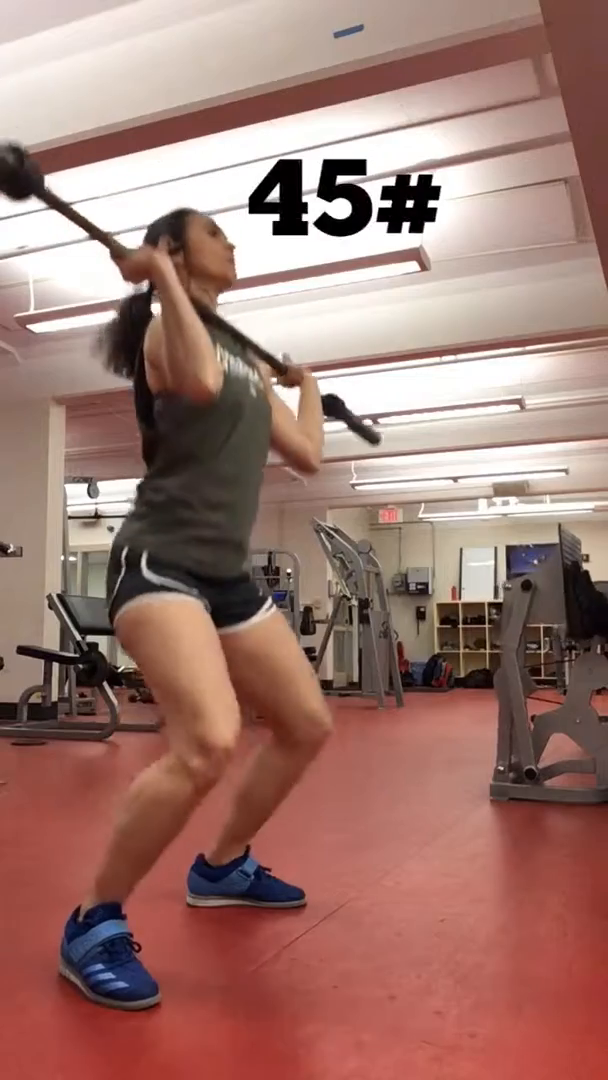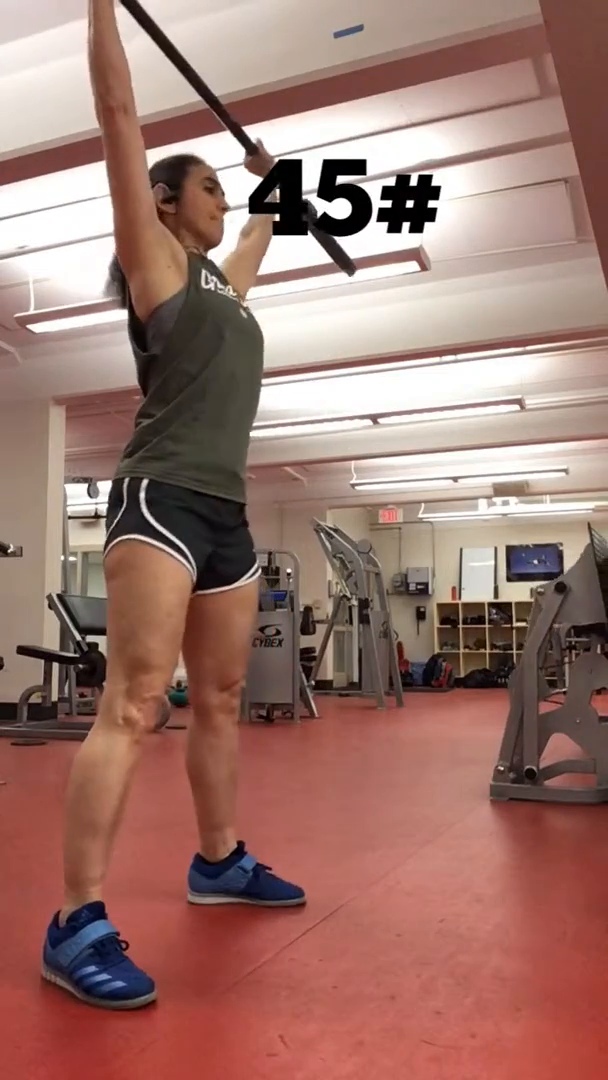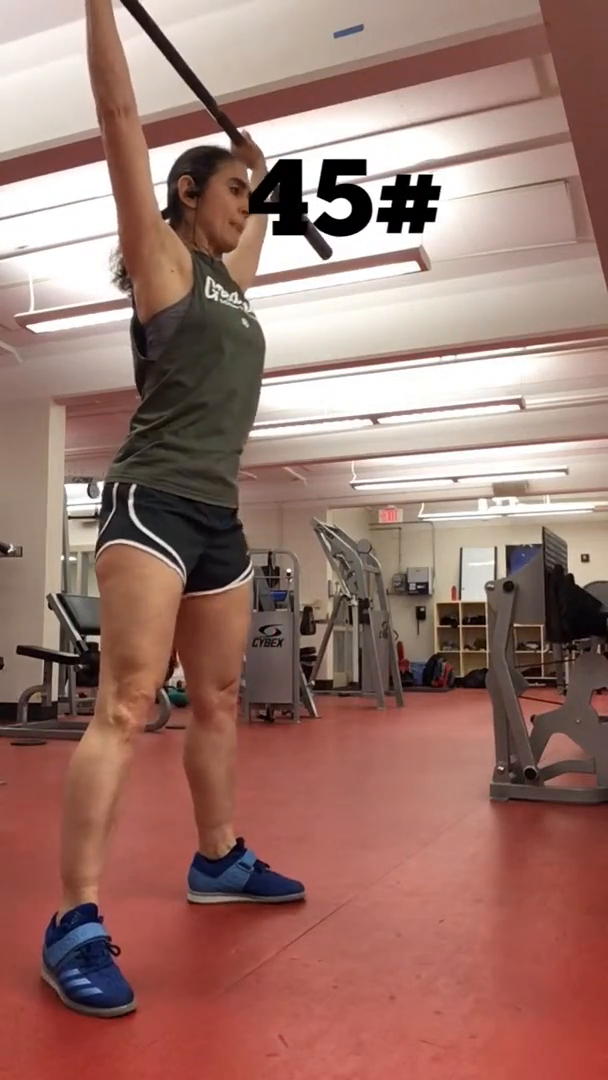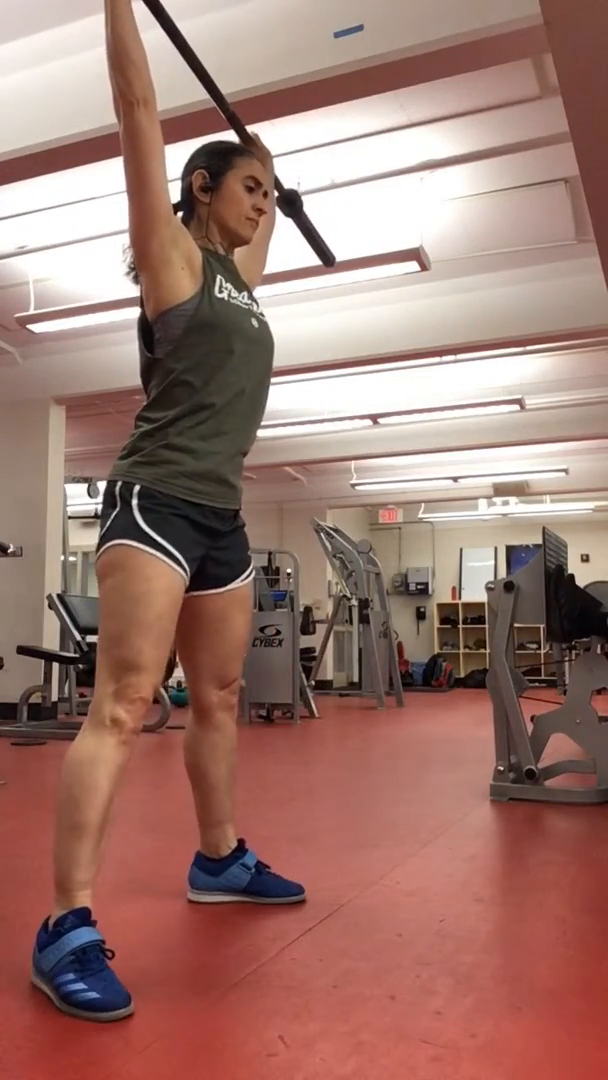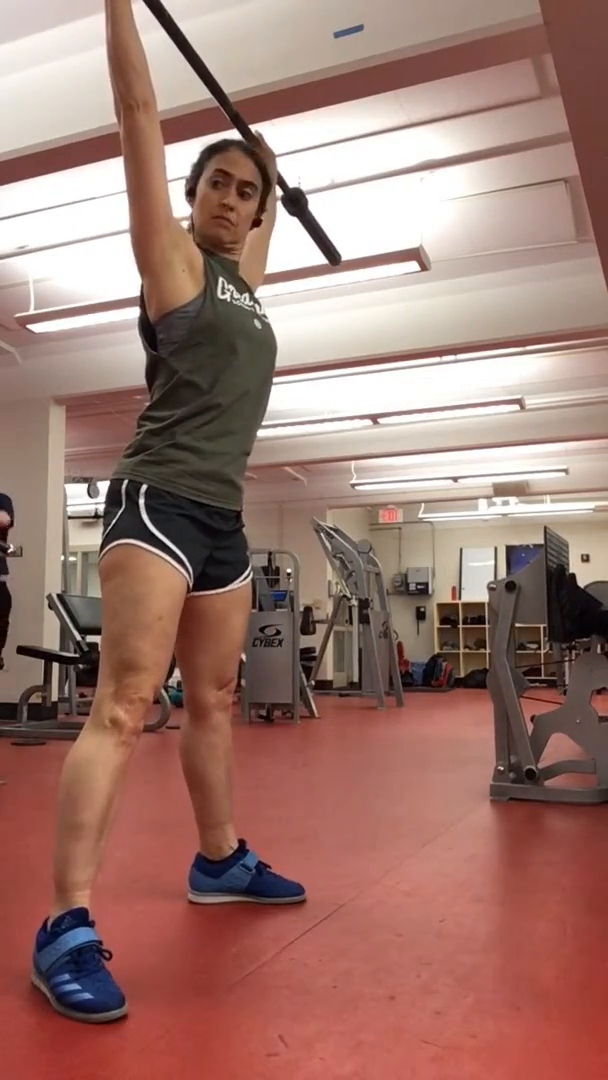
dt=1s
person 1, frame 1
left shoulder: (247, 364)
right shoulder: (168, 332)
left elbow: (307, 453)
right elbow: (199, 384)
left wrist: (306, 386)
right wrist: (163, 280)
left hip: (226, 576)
right hip: (160, 566)
left knee: (307, 726)
right knee: (207, 743)
left ankle: (222, 865)
right ankle: (93, 923)
person 1, frame 2
left shoulder: (221, 284)
right shoulder: (156, 258)
left elbow: (259, 238)
right elbow: (118, 116)
left wrist: (270, 185)
left hip: (225, 513)
right hip: (162, 502)
left knee: (219, 704)
right knee: (133, 707)
left ankle: (219, 861)
right ankle: (77, 925)
person 1, frame 3
left shoulder: (228, 279)
right shoulder: (162, 258)
left elbow: (253, 221)
right elbow: (120, 117)
left wrist: (260, 170)
left hip: (217, 515)
right hip: (153, 505)
left knee: (217, 704)
right knee: (125, 708)
left ankle: (219, 859)
right ankle: (74, 925)
person 1, frame 4
left shoulder: (240, 274)
right shoulder: (172, 252)
left elbow: (261, 205)
right elbow: (138, 110)
left hip: (220, 515)
right hip: (157, 503)
left knee: (218, 701)
right knee: (121, 707)
left ankle: (220, 859)
right ankle: (67, 929)
person 1, frame 5
left shoulder: (243, 278)
right shoulder: (173, 257)
left elbow: (266, 219)
right elbow: (137, 115)
left hip: (220, 517)
right hip: (159, 502)
left knee: (213, 703)
right knee: (122, 708)
left ankle: (220, 858)
right ankle: (66, 929)
